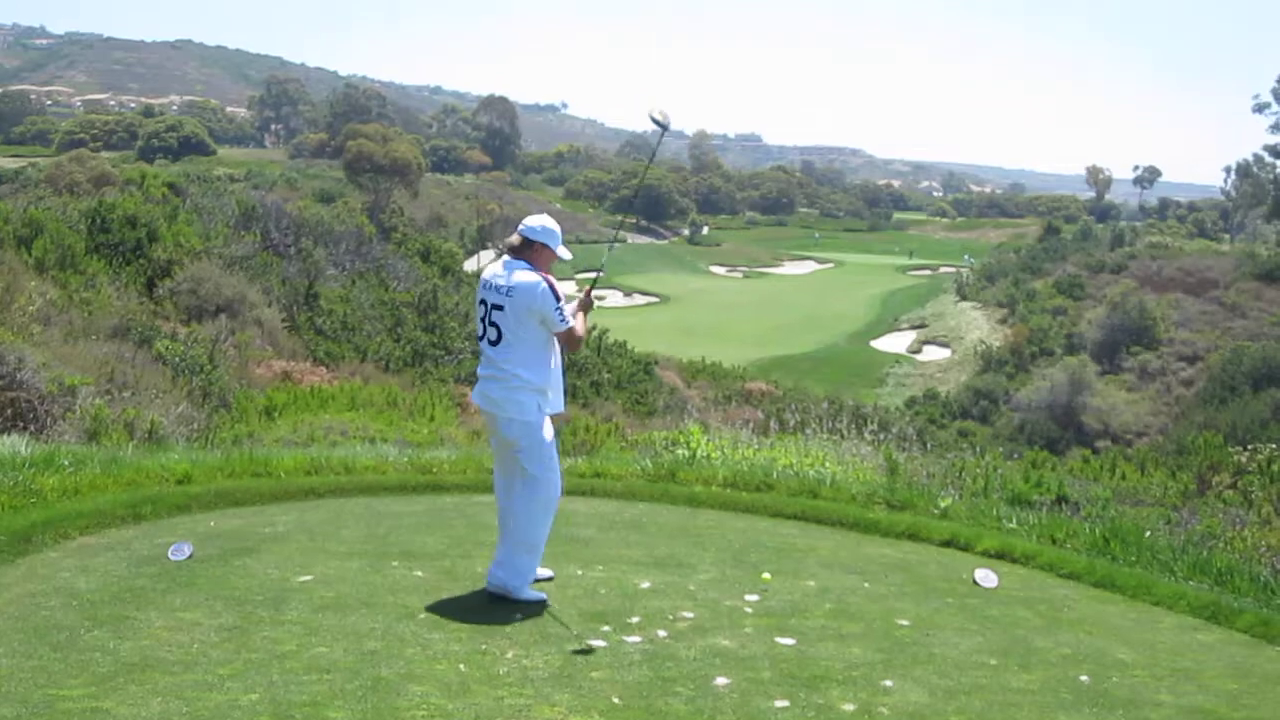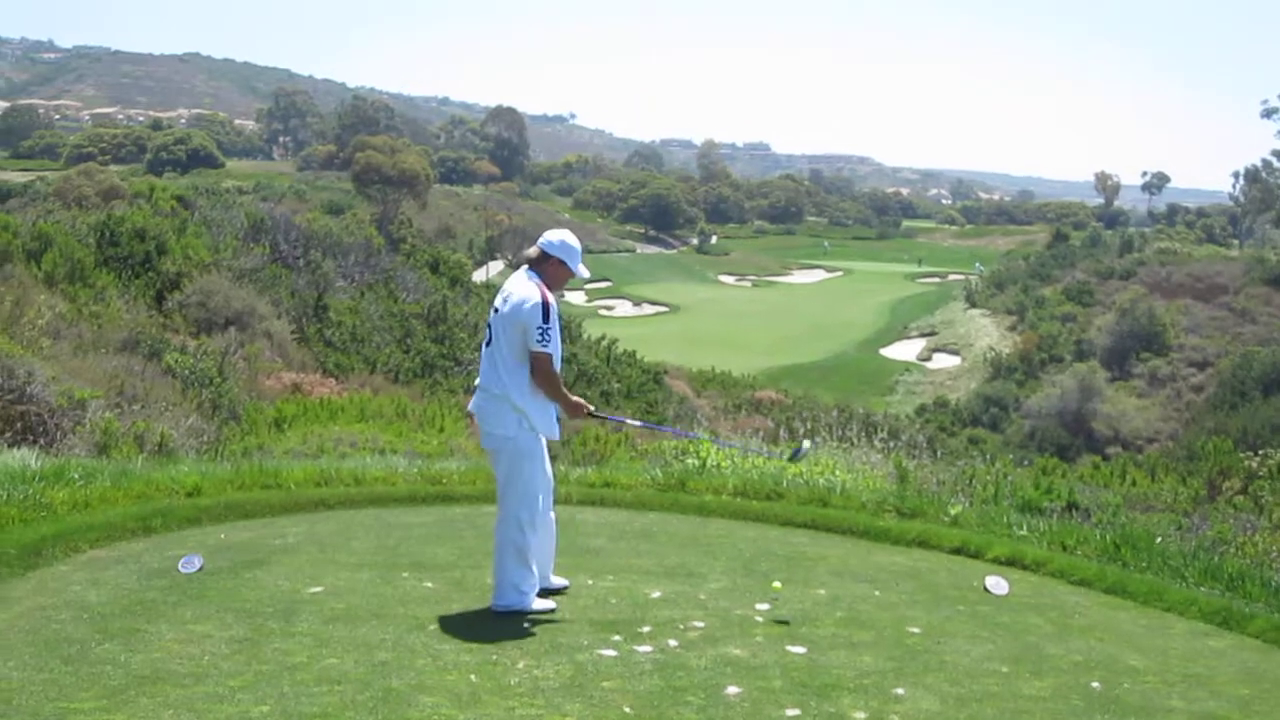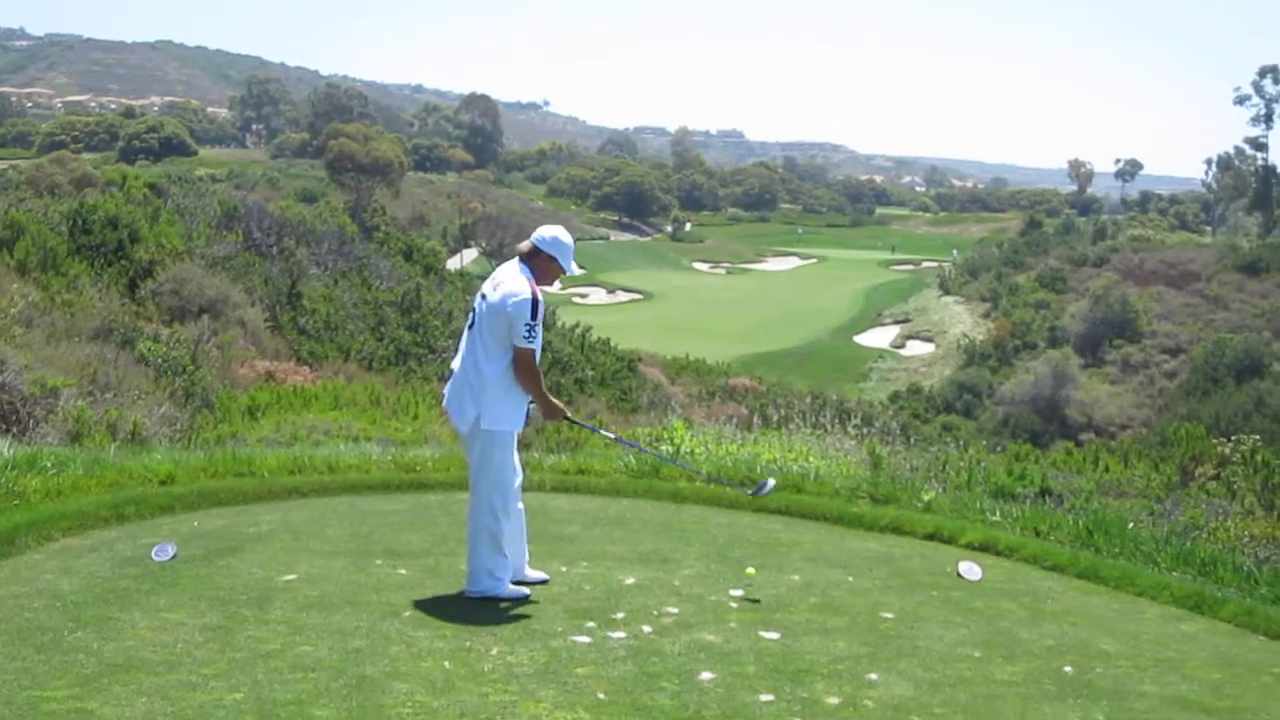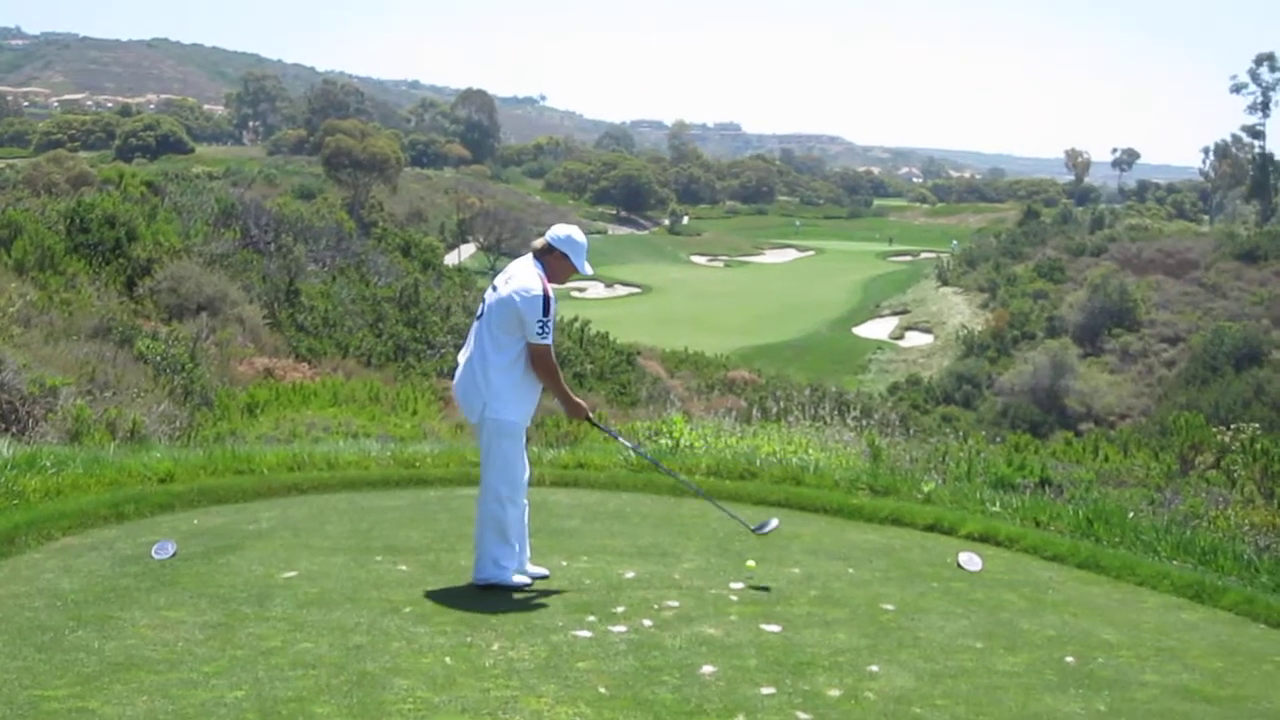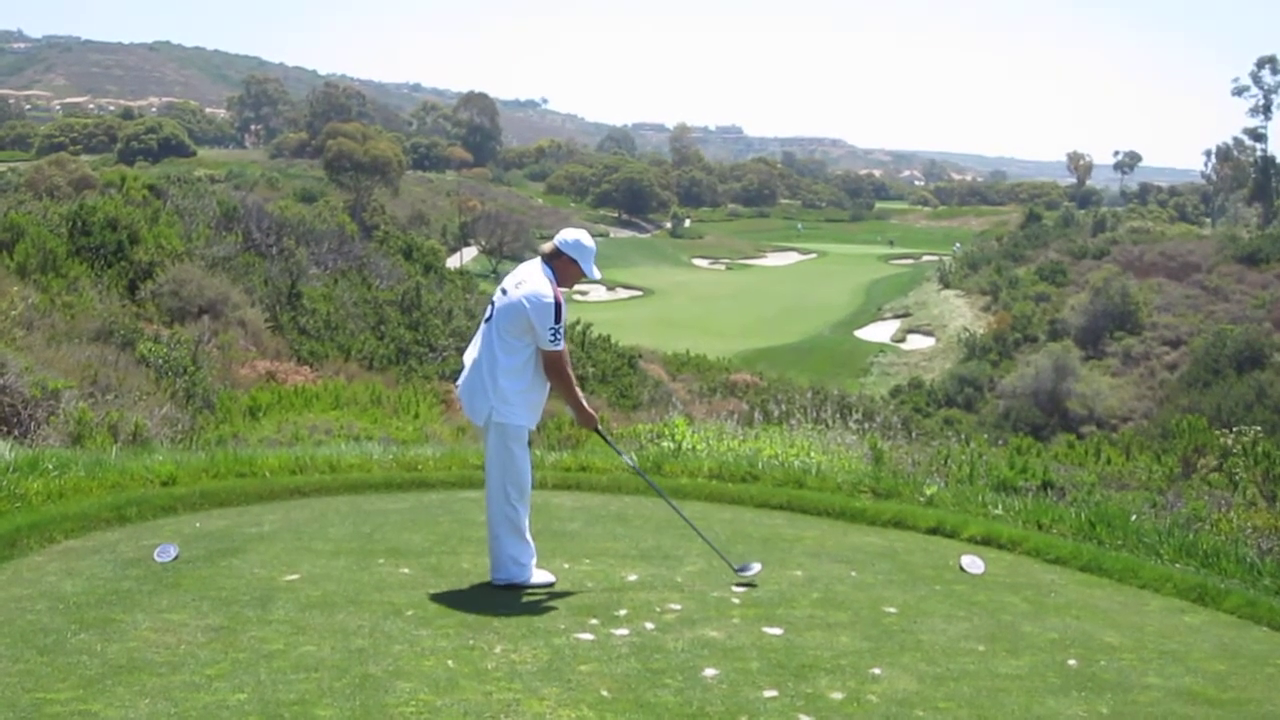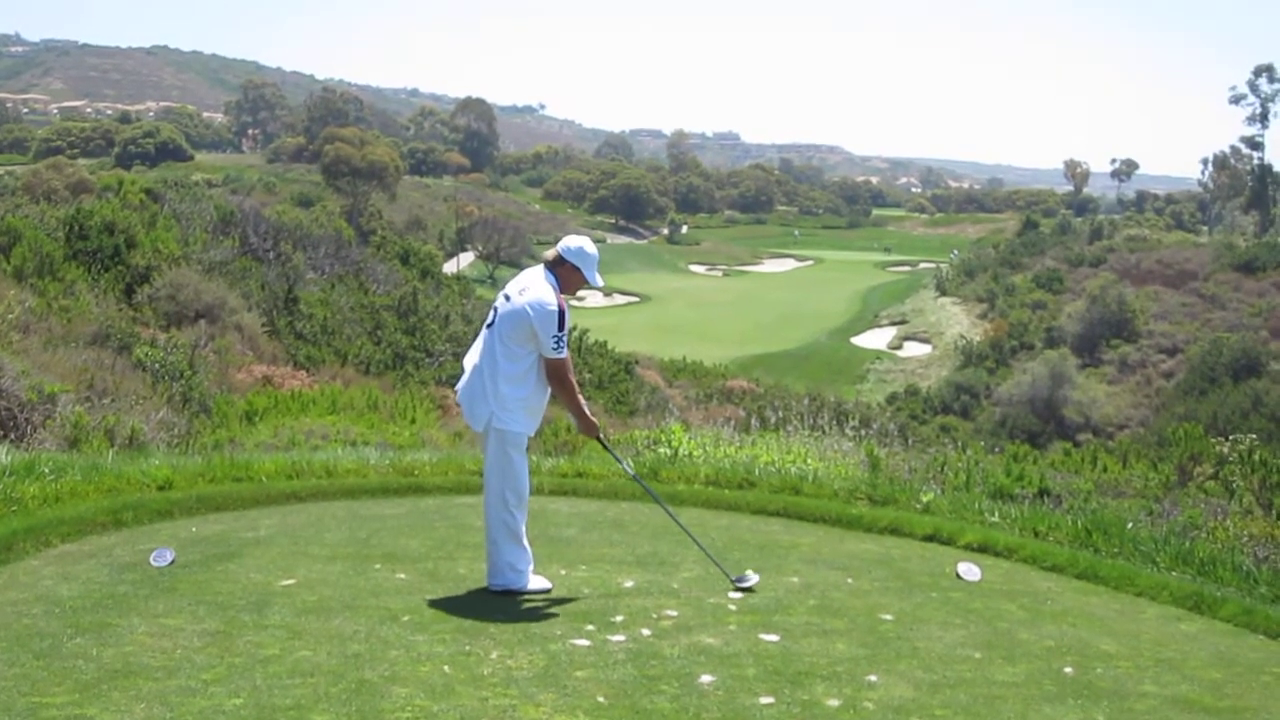
dt=0.4s
person 1, frame 1
left shoulder: (491, 274)
right shoulder: (539, 285)
right elbow: (572, 340)
left wrist: (558, 309)
right wrist: (581, 312)
left hip: (492, 396)
right hip: (522, 403)
left knee: (513, 484)
right knee: (540, 488)
left ankle: (516, 566)
right ankle: (508, 578)
person 1, frame 2
left shoulder: (519, 283)
right shoulder: (539, 299)
right elbow: (542, 372)
left wrist: (559, 401)
right wrist: (568, 403)
left hip: (513, 409)
right hip: (514, 416)
left knee: (538, 493)
right knee: (520, 504)
left ankle: (536, 574)
right ankle: (513, 594)
person 1, frame 3
left shoulder: (506, 273)
right shoulder: (527, 296)
right elbow: (524, 365)
left wrist: (533, 398)
right wrist: (547, 403)
left hip: (484, 397)
right hip: (488, 405)
left knee: (507, 487)
right knee: (493, 492)
left ankle: (511, 566)
right ankle: (487, 580)
person 1, frame 4
left shoulder: (521, 269)
right shoulder: (536, 291)
right elbow: (541, 361)
left wrist: (560, 394)
right wrist: (568, 401)
left hip: (496, 390)
right hip: (496, 396)
left knee: (513, 480)
right knee: (503, 483)
left ankle: (513, 560)
right ankle: (494, 568)
person 1, frame 5
left shoulder: (528, 272)
right shoulder: (546, 297)
left elbow: (556, 350)
right elbow: (554, 367)
left wrist: (576, 393)
right wrist: (580, 409)
left hip: (496, 389)
right hip: (502, 397)
left knee: (511, 483)
right knee: (511, 485)
left ankle: (514, 562)
right ankle: (513, 569)
person 1, frame 6
left shoulder: (531, 278)
right shoulder: (549, 305)
left elbow: (559, 358)
right elbow: (557, 374)
left wrist: (578, 400)
right wrist: (582, 417)
left hip: (495, 395)
right hip: (502, 403)
left knee: (507, 490)
right knee: (509, 492)
left ankle: (510, 567)
right ankle: (510, 575)
